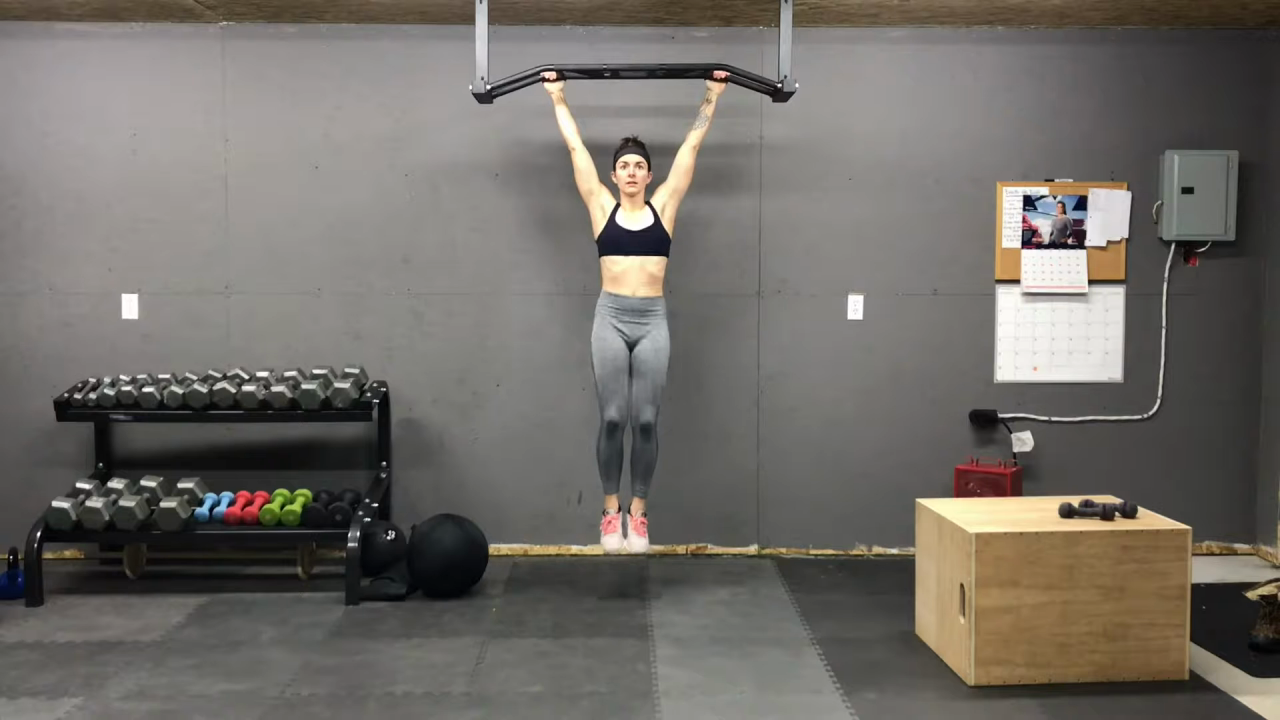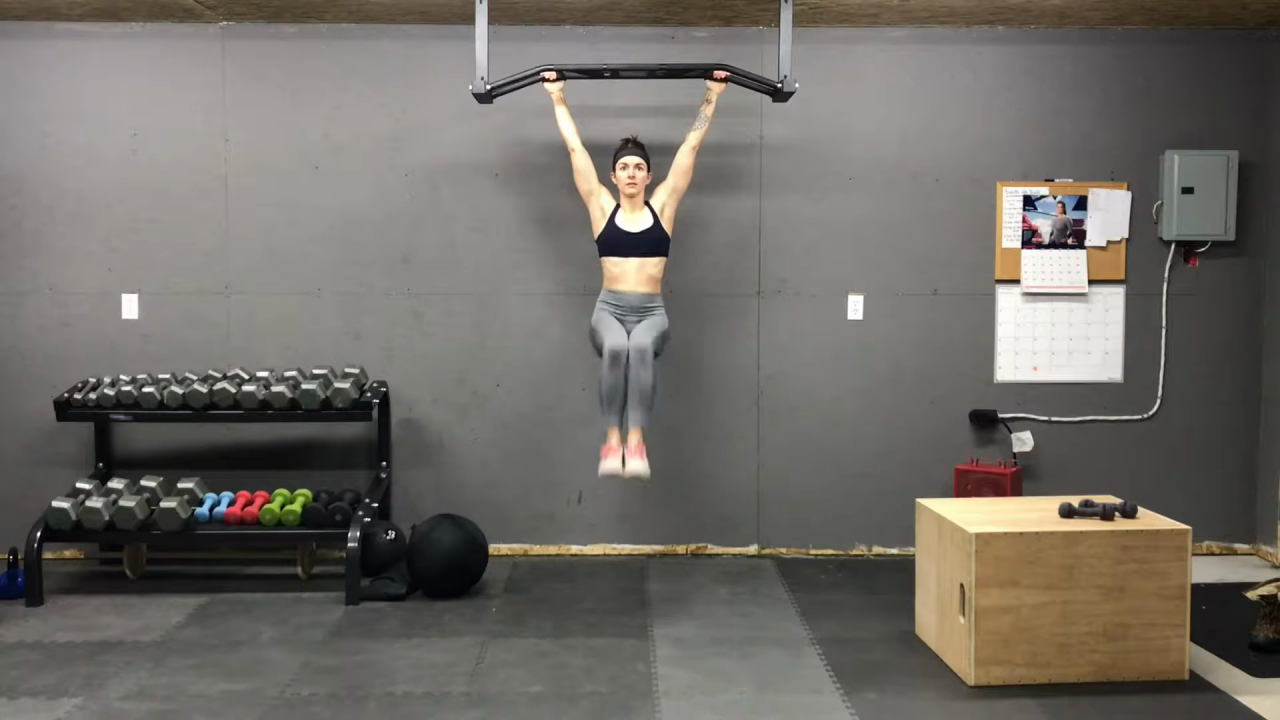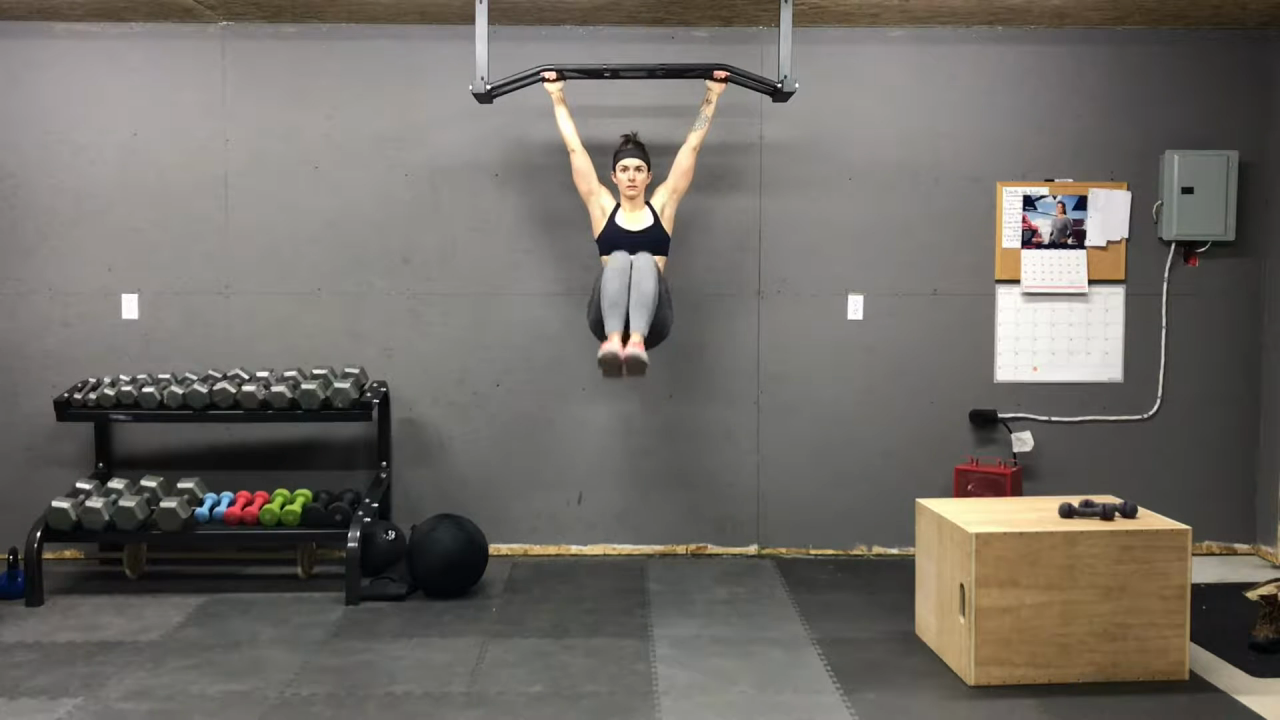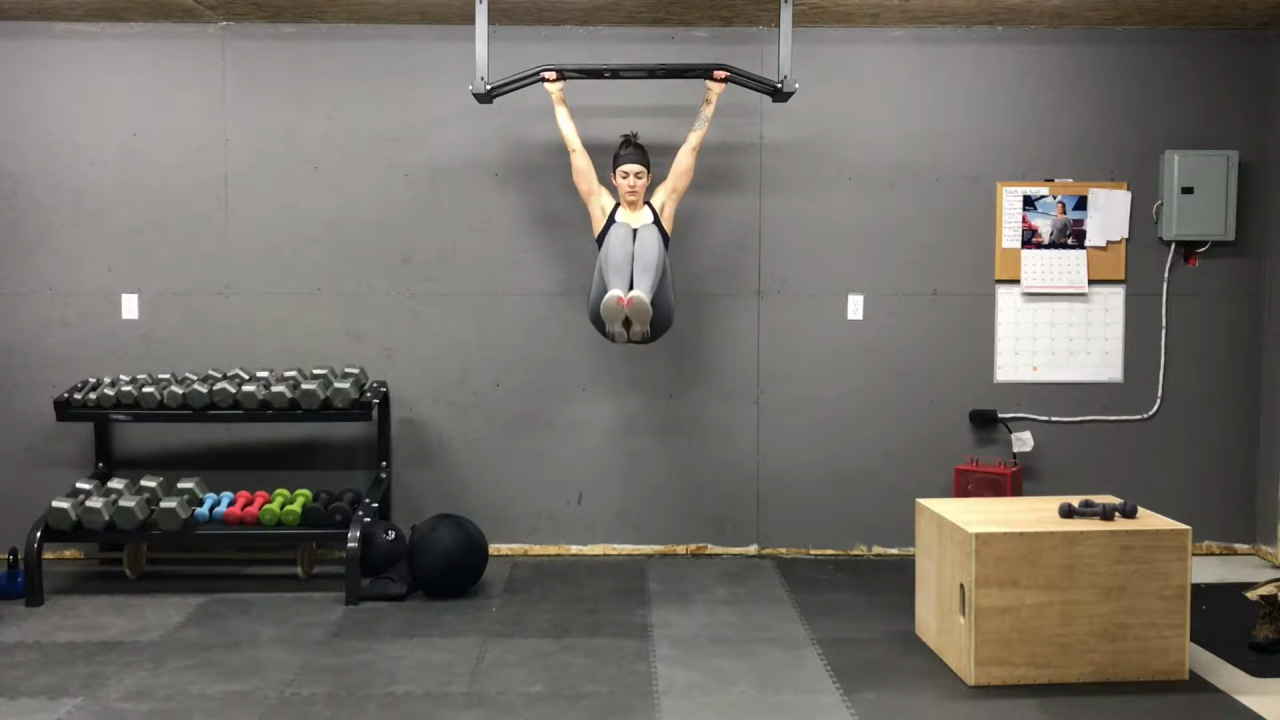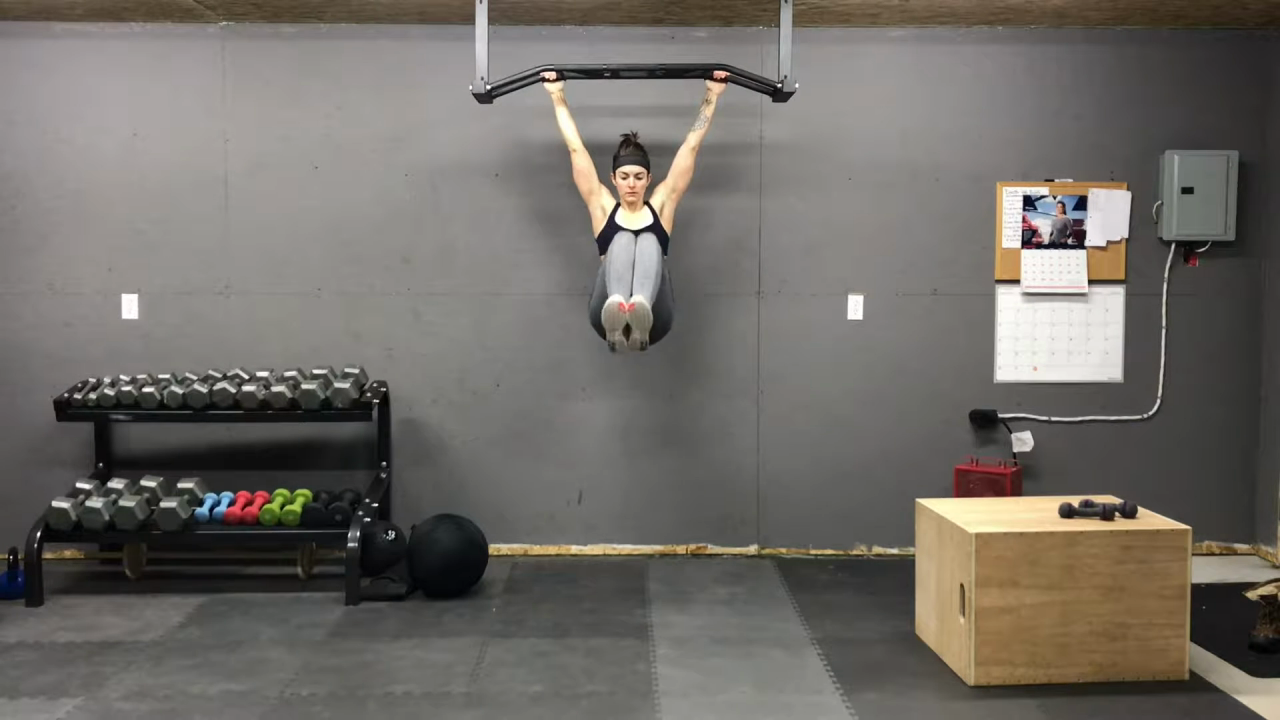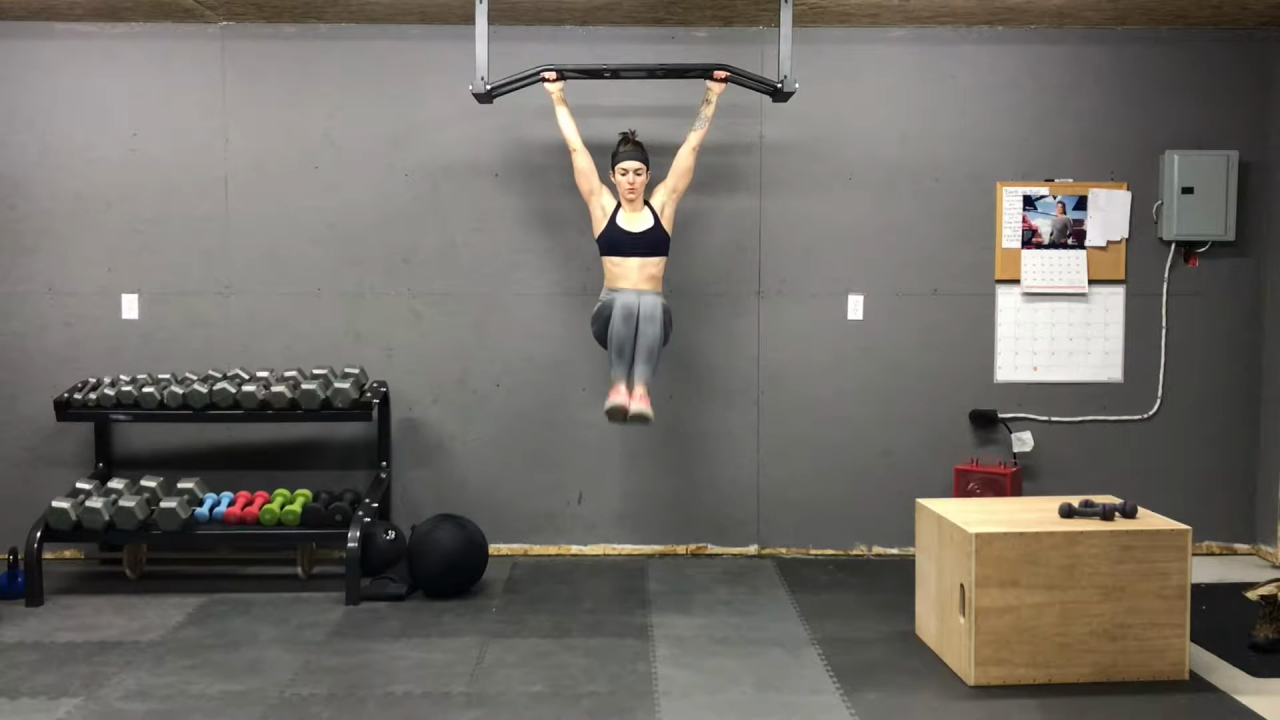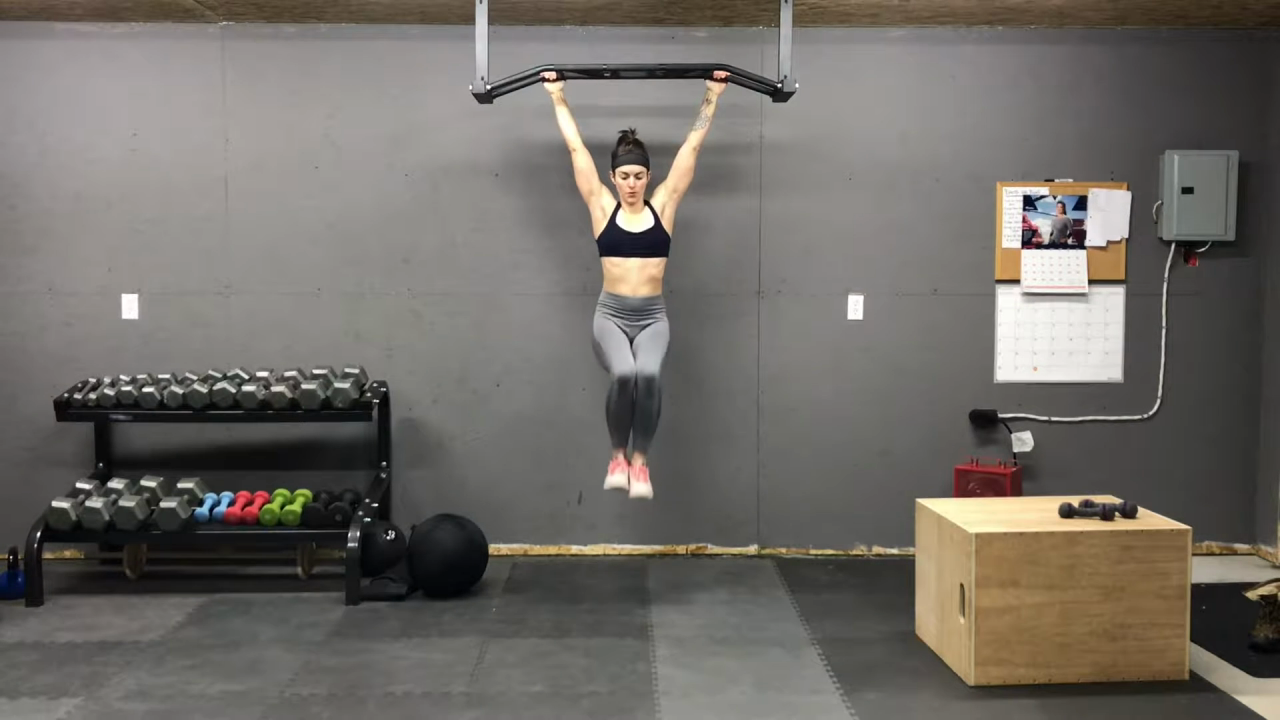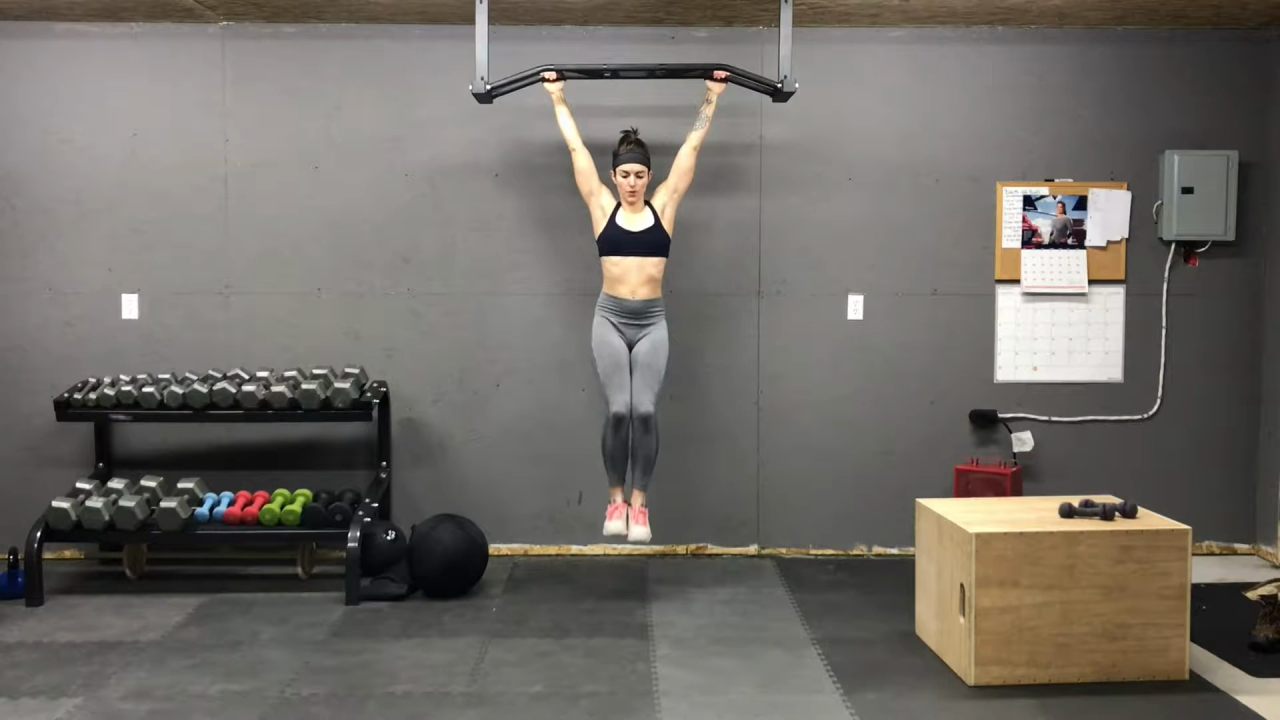
dt=0.3s
person 1, frame 1
left shoulder: (663, 205)
right shoulder: (601, 206)
left elbow: (691, 145)
right elbow: (576, 148)
left wrist: (712, 96)
right wrist: (557, 97)
left hip: (652, 321)
right hip: (611, 318)
left knee: (645, 420)
right knee: (612, 418)
left ankle: (639, 512)
right ankle: (612, 511)
person 1, frame 2
left shoulder: (662, 204)
right shoulder: (602, 206)
left elbow: (690, 145)
right elbow: (575, 148)
left wrist: (712, 96)
right wrist: (557, 97)
left hip: (651, 315)
right hip: (610, 312)
left knee: (641, 347)
right knee: (616, 349)
left ankle: (635, 439)
right ankle: (613, 440)
person 1, frame 3
left shoulder: (663, 203)
right shoulder: (602, 205)
left elbow: (692, 147)
right elbow: (575, 148)
left wrist: (712, 96)
right wrist: (557, 96)
left hip: (650, 306)
right hip: (611, 302)
left knee: (644, 265)
right knee: (619, 262)
left ankle: (635, 344)
right ankle: (614, 344)
person 1, frame 4
left shoulder: (662, 206)
right shoulder: (602, 207)
left elbow: (691, 146)
right elbow: (575, 148)
left wrist: (711, 95)
right wrist: (557, 97)
left hip: (655, 317)
right hip: (606, 317)
left knee: (649, 232)
right knee: (620, 232)
left ankle: (641, 305)
right ankle: (616, 307)
person 1, frame 5
left shoulder: (662, 205)
right shoulder: (602, 207)
left elbow: (691, 147)
right elbow: (576, 148)
left wrist: (711, 96)
right wrist: (557, 97)
left hip: (655, 319)
right hip: (605, 314)
left knee: (648, 243)
right knee: (623, 242)
left ankle: (641, 315)
right ankle: (618, 314)
person 1, frame 6
left shoulder: (662, 203)
right shoulder: (602, 204)
left elbow: (691, 147)
right elbow: (576, 148)
left wrist: (711, 96)
right wrist: (558, 97)
left hip: (651, 304)
right hip: (611, 309)
left knee: (652, 308)
right knee: (627, 305)
left ankle: (640, 391)
right ankle: (618, 387)
person 1, frame 7
left shoulder: (663, 205)
right shoulder: (602, 206)
left elbow: (691, 147)
right elbow: (576, 148)
left wrist: (712, 96)
right wrist: (557, 97)
left hip: (653, 319)
right hip: (610, 316)
left knee: (648, 374)
right knee: (624, 373)
left ankle: (640, 462)
right ankle: (618, 457)
person 1, frame 8
left shoulder: (663, 206)
right shoulder: (602, 206)
left elbow: (692, 146)
right elbow: (576, 147)
left wrist: (712, 97)
right wrist: (557, 97)
left hip: (651, 322)
right hip: (610, 320)
left knee: (644, 412)
right knee: (618, 412)
left ankle: (639, 503)
right ankle: (615, 500)
